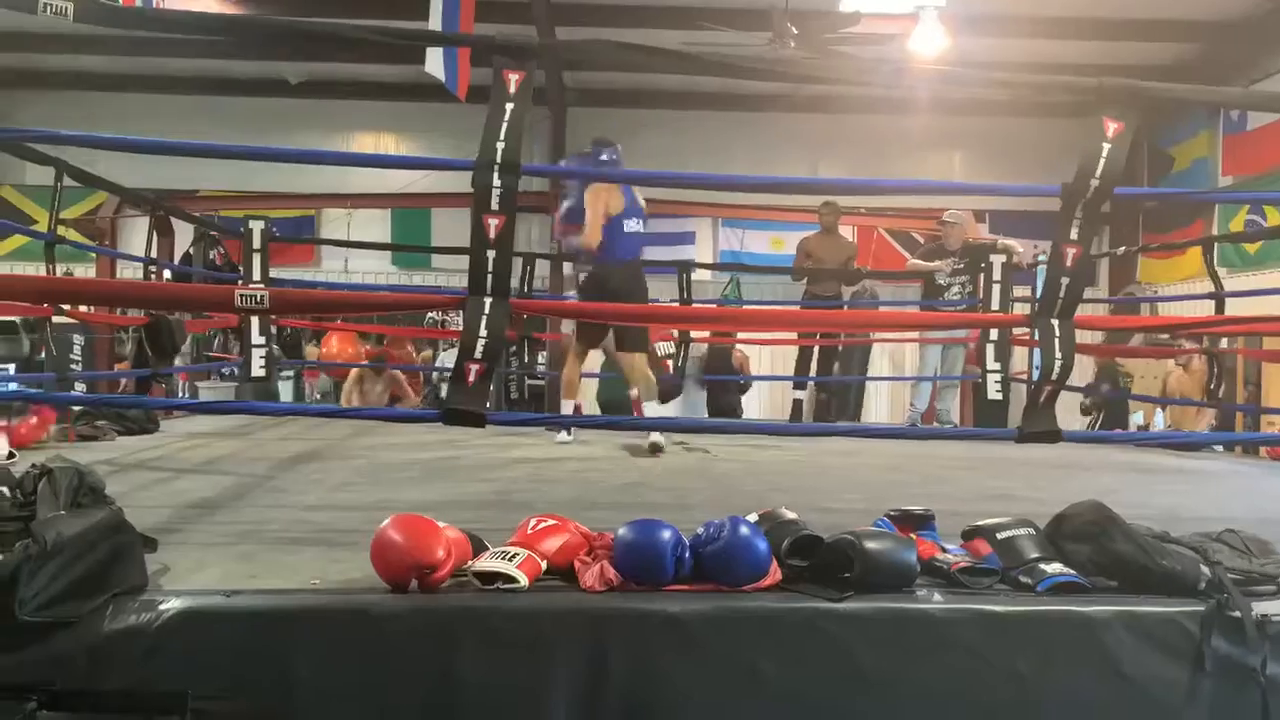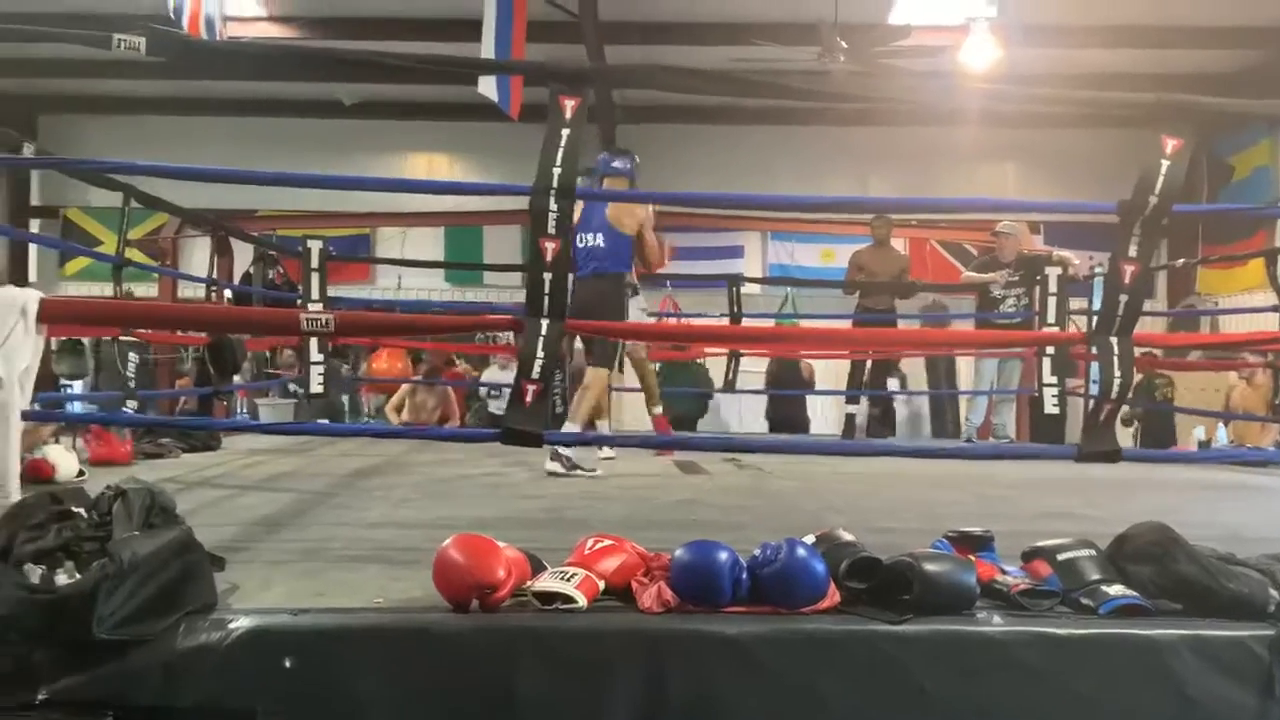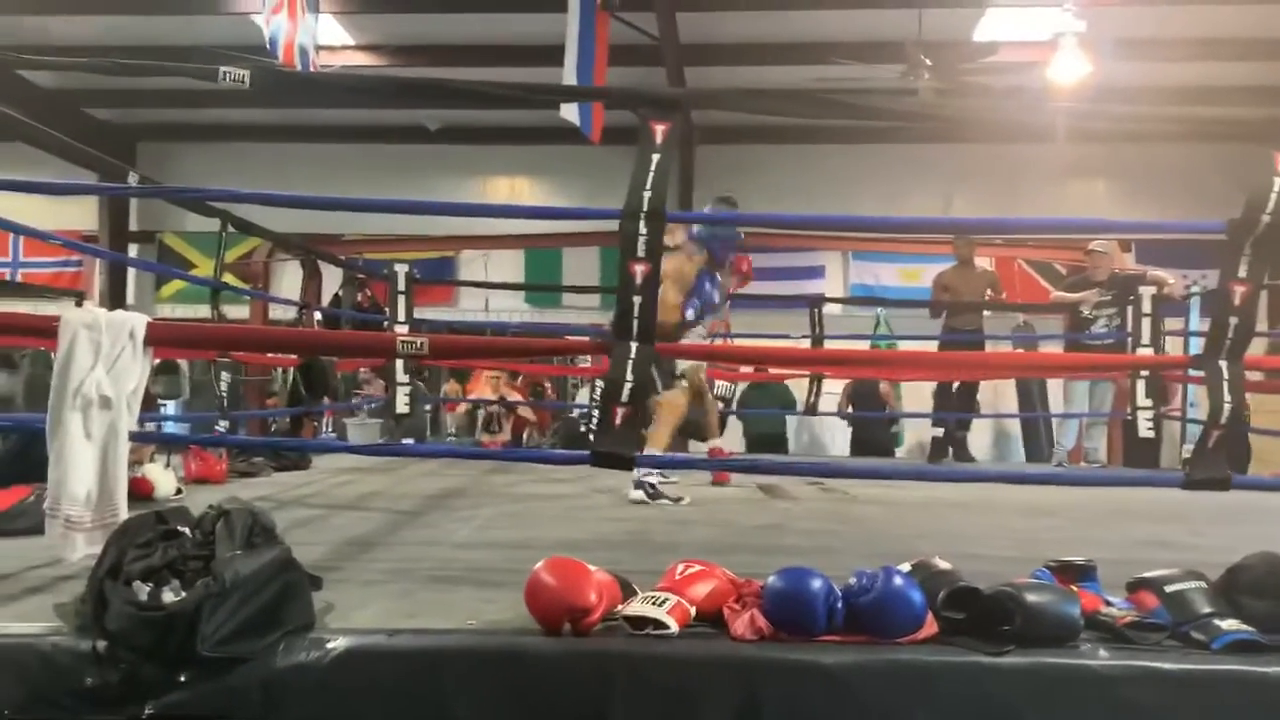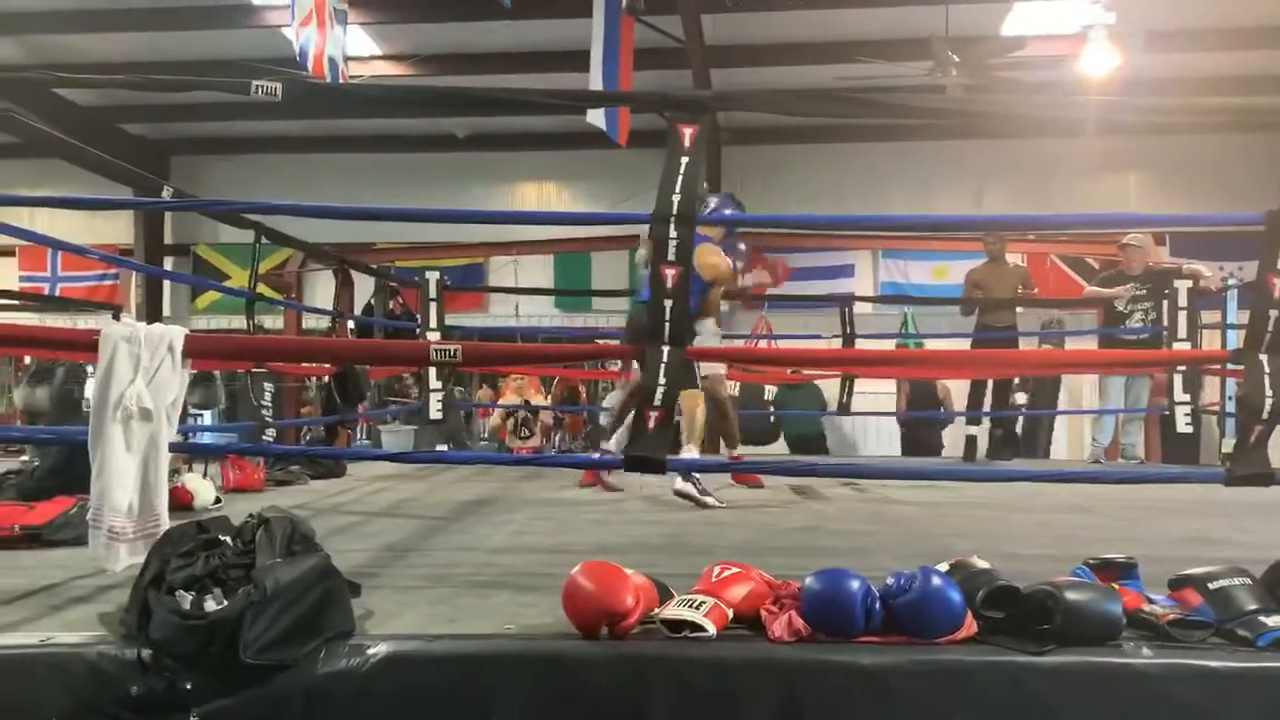
dt=0.7s
person 1, frame 1
left shoulder: (596, 193)
right shoulder: (637, 196)
left elbow: (591, 241)
left wrist: (572, 241)
left hip: (602, 279)
right hip: (633, 279)
left knee: (577, 353)
right knee: (637, 359)
left ankle: (564, 424)
right ankle: (654, 428)
person 1, frame 2
left shoulder: (576, 207)
right shoulder: (636, 210)
right elbow: (653, 259)
right wrist: (648, 223)
left hip: (580, 292)
right hip: (609, 292)
left knee: (595, 369)
right knee: (598, 376)
right ankle: (562, 449)
person 1, frame 3
left shoulder: (683, 242)
right shoulder: (684, 266)
right elbow: (662, 319)
right wrist: (691, 309)
right knee: (675, 401)
right ankle: (645, 481)
person 1, frame 4
right shoulder: (719, 262)
left elbow: (642, 261)
right elbow: (708, 313)
left hip: (639, 318)
right knee: (693, 401)
left ankle: (609, 452)
right ankle: (686, 474)
person 2, frame 1
left shoulder: (849, 247)
right shoulder: (807, 243)
left elbow: (849, 280)
right elbow: (794, 275)
left wrist: (860, 274)
right wrist: (805, 269)
left hip: (835, 302)
right hip: (811, 300)
left knee: (829, 355)
right knee: (805, 352)
left ankle: (821, 407)
right ankle: (797, 406)
person 2, frame 2
left shoulder: (902, 259)
right shoulder: (859, 256)
left elbow: (903, 293)
right elbow: (847, 289)
left wrist: (913, 287)
right wrist: (857, 283)
left hip: (888, 316)
right hip: (864, 314)
left knee: (882, 369)
right knee: (857, 366)
left ankle: (874, 422)
right ankle: (850, 421)
person 2, frame 3
left shoulder: (989, 277)
right shoulder: (944, 277)
left elbow: (1002, 300)
right elbow: (934, 312)
left wrist: (994, 300)
right wrist: (942, 303)
left hip: (976, 336)
right hip: (951, 335)
left knee: (970, 390)
right knee: (945, 388)
left ankle: (959, 444)
right ankle: (937, 444)
person 2, frame 4
left shoulder: (1020, 272)
right shoulder: (974, 274)
right elbow: (965, 310)
left wrist: (1026, 296)
right wrist: (973, 301)
left hip: (1009, 333)
right hip: (984, 332)
left knee: (1004, 387)
right knee: (978, 385)
left ankle: (997, 443)
right ankle: (971, 442)
person 3, frame 1
left shoulder: (974, 249)
right shoulder: (931, 250)
left elbow: (1004, 243)
right elbow: (910, 265)
left wrist: (1018, 251)
right wrist: (934, 266)
left knee: (952, 374)
right knee: (926, 370)
left ankle: (944, 413)
right ankle: (914, 413)
person 3, frame 2
left shoulder: (1029, 261)
right shoulder: (985, 263)
left elbow: (1059, 255)
right elbow: (964, 278)
left wrist: (1074, 263)
right wrist: (989, 277)
left knee: (1009, 388)
right knee: (982, 384)
left ankle: (1000, 428)
right ankle: (970, 428)
person 3, frame 3
left shoulder: (1122, 281)
right shoulder: (1076, 283)
left elbow: (1153, 275)
right elbow: (1054, 297)
left wrist: (1170, 282)
right wrist: (1080, 297)
left knee: (1100, 412)
right knee: (1073, 408)
left ankle: (1092, 454)
right ankle: (1060, 453)
person 3, frame 4
left shoulder: (1157, 274)
right shoulder: (1111, 277)
left elbow: (1189, 268)
right elbow: (1087, 292)
left wrist: (1206, 275)
right wrist: (1113, 293)
left hip: (1145, 352)
right hip: (1114, 352)
left knee: (1137, 407)
right knee: (1109, 404)
left ankle: (1130, 450)
right ankle: (1097, 450)
